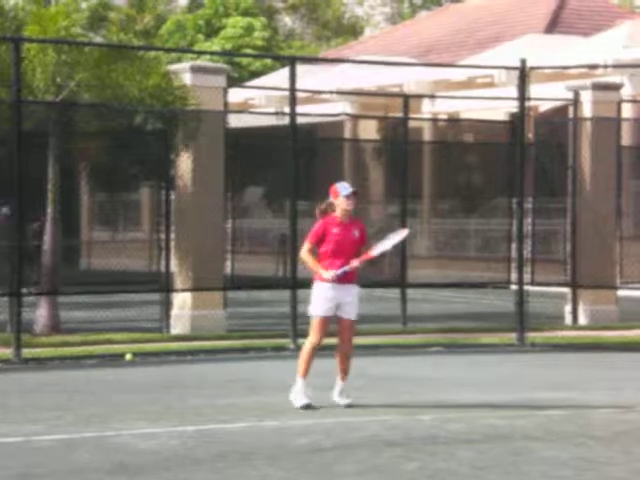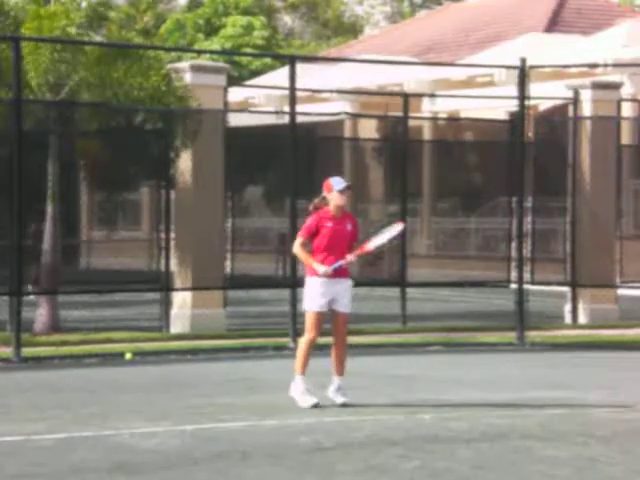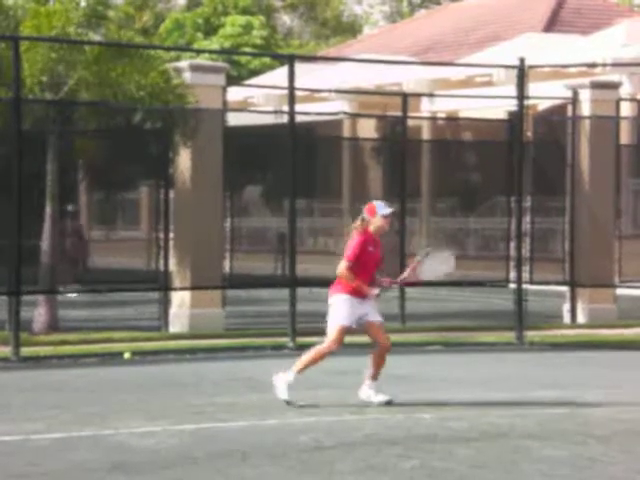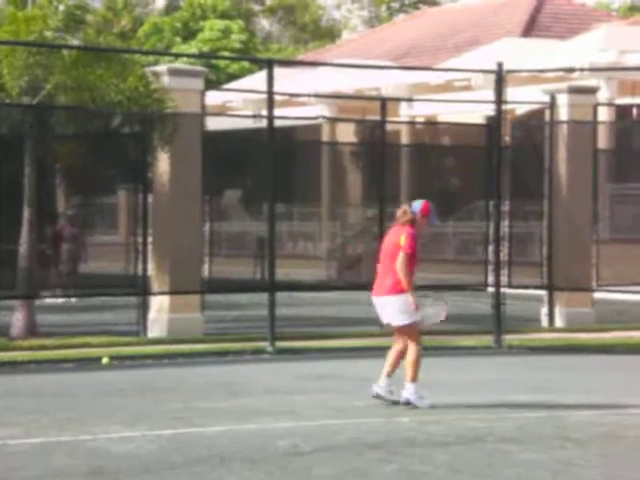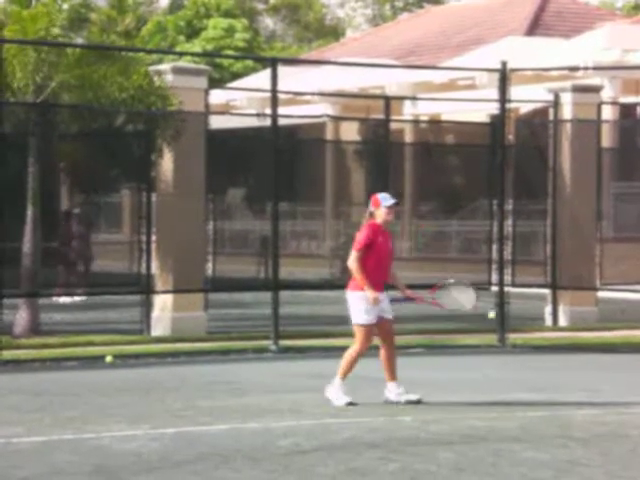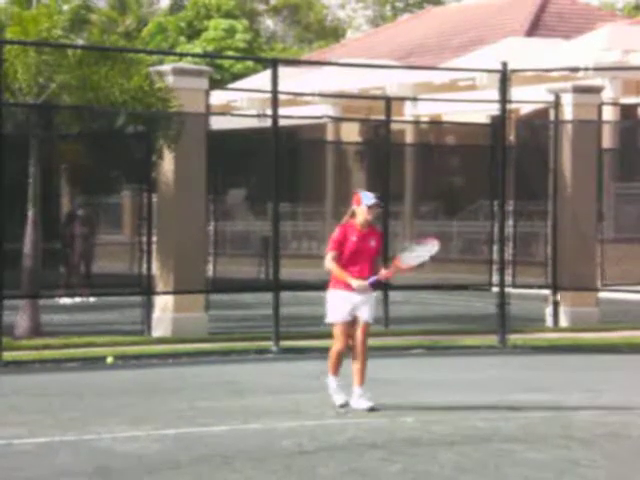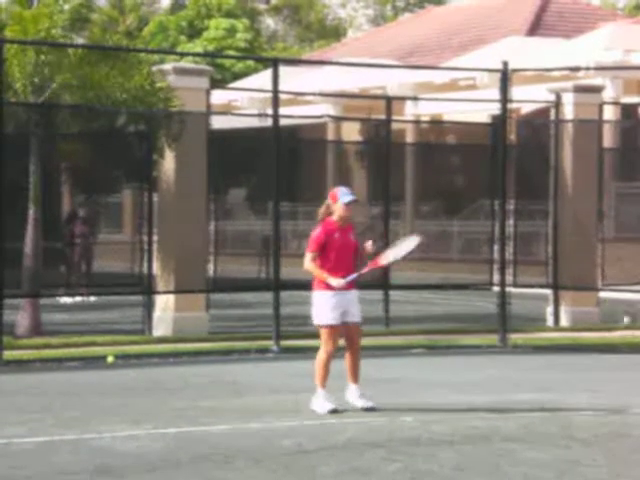
dt=0.7s
person 1, frame 1
left shoulder: (358, 226)
right shoulder: (324, 224)
right elbow: (304, 252)
left wrist: (358, 262)
right wrist: (322, 270)
left hip: (349, 287)
right hip: (325, 286)
left knee: (346, 341)
right knee: (315, 338)
left ankle: (340, 389)
right ankle: (299, 386)
person 1, frame 2
left shoulder: (351, 220)
right shoulder: (318, 219)
right elbow: (297, 247)
left wrist: (351, 256)
right wrist: (316, 265)
left hip: (342, 281)
right hip: (319, 280)
left knee: (340, 336)
right knee: (312, 334)
left ankle: (336, 386)
right ankle: (298, 384)
person 1, frame 3
left shoulder: (376, 242)
right shoulder: (359, 238)
right elbow: (342, 271)
left wrist: (382, 281)
right wrist: (366, 289)
left hip: (363, 300)
right hip: (344, 297)
left knee: (384, 343)
right knee: (331, 344)
left ankle: (369, 388)
right ankle: (286, 378)
person 1, frame 4
left shoulder: (393, 232)
right shoulder: (409, 233)
right elbow: (401, 264)
right wrist: (410, 292)
left hip: (379, 294)
right hip: (396, 294)
left knee: (402, 341)
right knee: (415, 342)
left ankle: (383, 385)
right ankle: (410, 392)
person 1, frame 5
left shoulder: (386, 235)
right shoulder: (367, 231)
right elbow: (352, 262)
left wrist: (404, 289)
right wrist: (367, 289)
left hip: (379, 295)
right hip: (361, 294)
left knee: (388, 341)
right knee: (362, 343)
left ankle: (393, 390)
right ankle: (335, 386)
person 1, frame 6
left shoulder: (376, 234)
right shoulder: (342, 231)
right elbow: (329, 262)
left wrist: (381, 272)
right wrist: (351, 280)
left hip: (365, 294)
right hip: (341, 292)
left knee: (360, 343)
right knee: (341, 343)
left ankle: (358, 394)
right ankle: (333, 379)
person 1, frame 7
left shoulder: (350, 228)
right shoulder: (322, 229)
right elbow: (308, 263)
left wrist: (364, 250)
right wrist: (330, 279)
left hip: (349, 293)
right hip: (326, 293)
left knee: (354, 344)
right knee: (328, 346)
left ankle: (354, 391)
right ankle: (319, 396)
